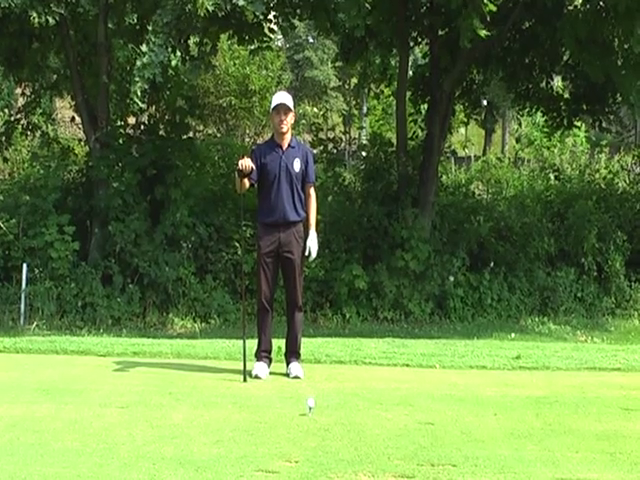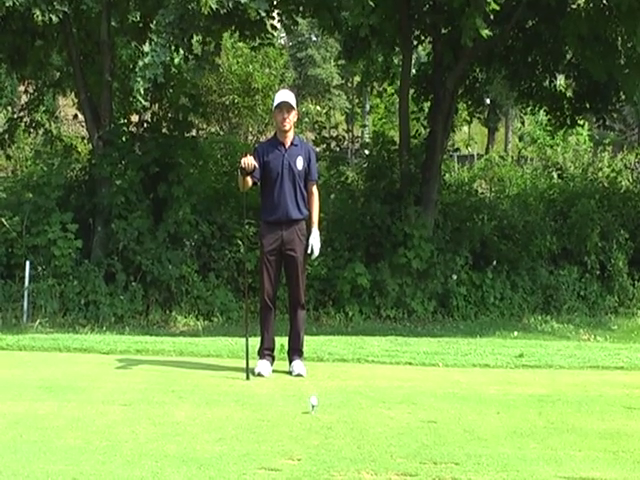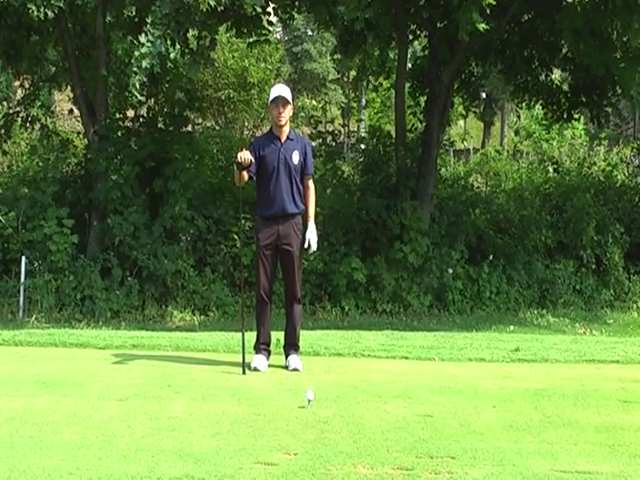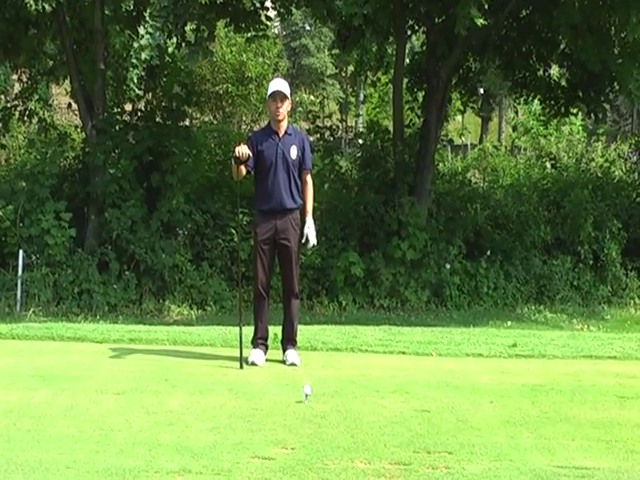
dt=0.5s
person 1, frame 1
left shoulder: (304, 152)
right shoulder: (260, 152)
left elbow: (310, 193)
right elbow: (242, 188)
left wrist: (312, 231)
right wrist: (241, 173)
left hip: (294, 231)
right hip: (267, 231)
left knee: (295, 298)
right knee: (264, 297)
left ankle: (293, 358)
right ankle: (263, 357)
person 1, frame 2
left shoulder: (306, 150)
right shoulder: (263, 150)
left elbow: (313, 191)
right elbow: (246, 186)
left wrist: (315, 229)
right wrist: (244, 171)
left hip: (297, 229)
right hip: (269, 229)
left knee: (297, 296)
right knee: (267, 295)
left ankle: (296, 356)
right ankle: (266, 355)
person 1, frame 3
left shoulder: (302, 144)
right shoulder: (258, 144)
left elbow: (309, 185)
right elbow: (241, 182)
left wrist: (311, 223)
right wrist: (240, 166)
left hip: (293, 223)
right hip: (265, 224)
left knee: (293, 290)
right knee: (263, 290)
left ankle: (292, 350)
right ankle: (262, 350)
person 1, frame 4
left shoulder: (300, 139)
right shoulder: (256, 139)
left elbow: (306, 180)
right elbow: (239, 176)
left wrist: (309, 218)
right wrist: (238, 160)
left hip: (290, 218)
right hip: (263, 218)
left knee: (291, 285)
right knee: (261, 284)
left ankle: (290, 345)
right ankle: (259, 344)
